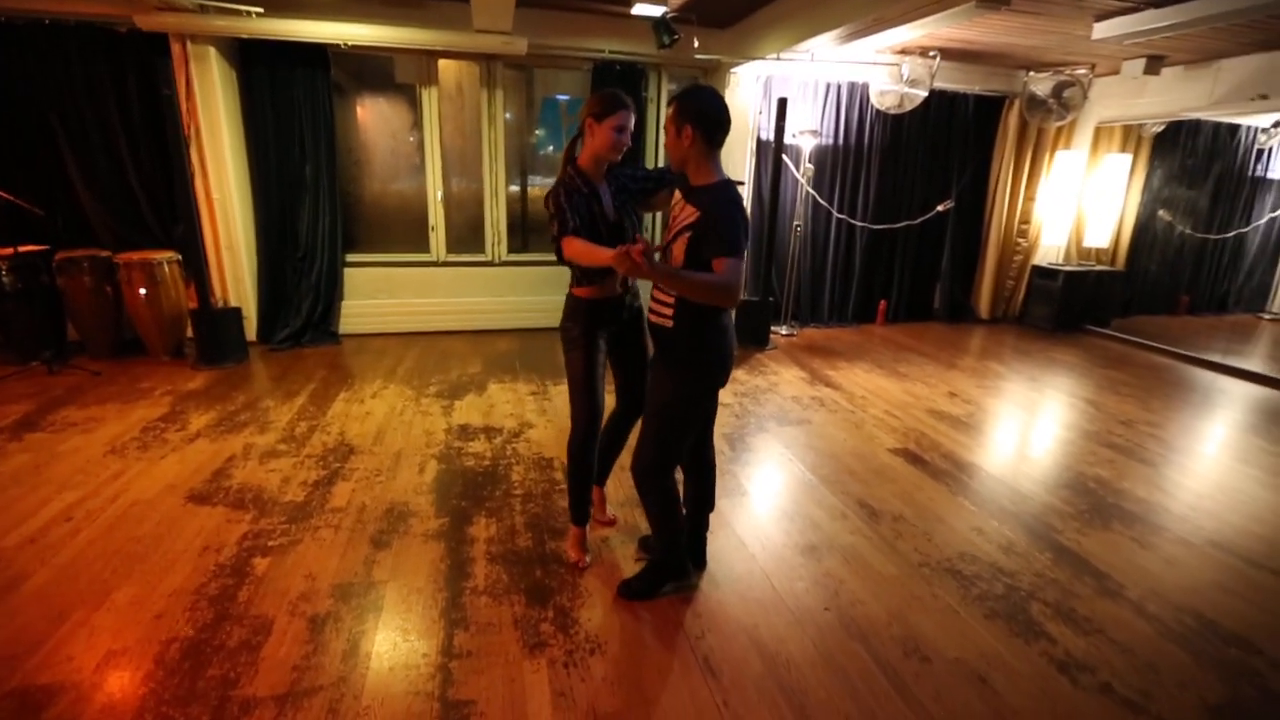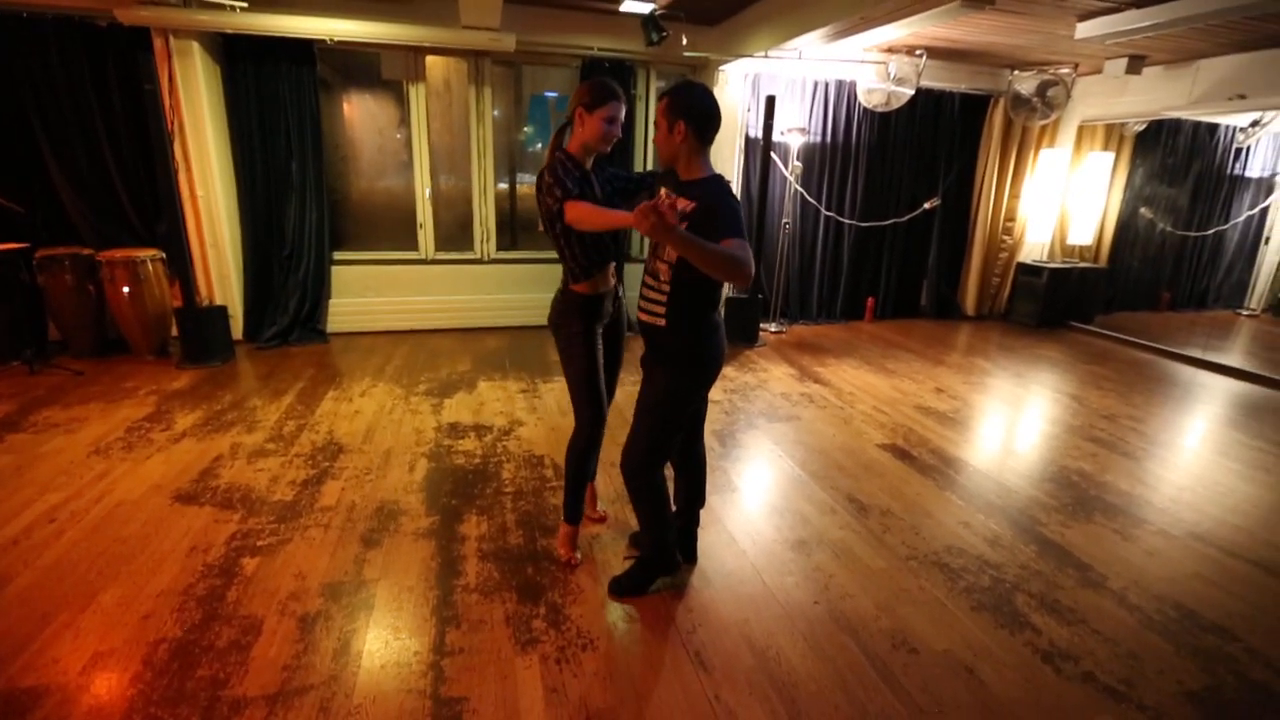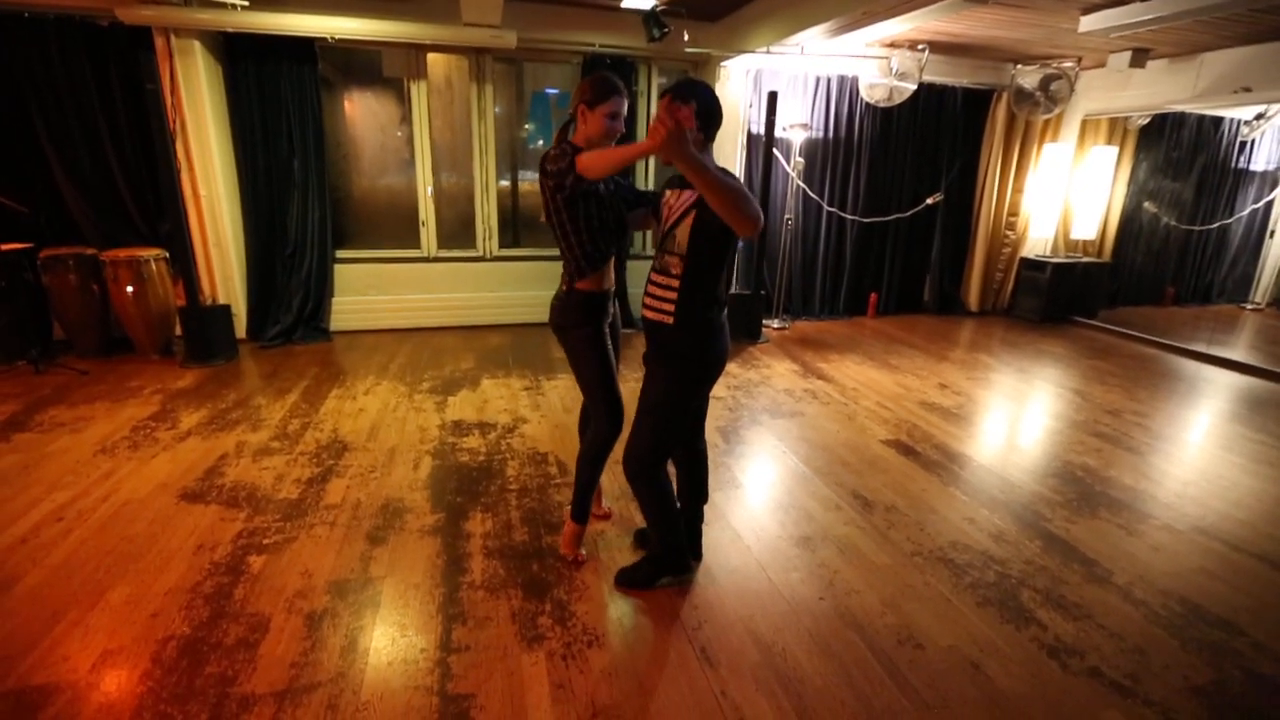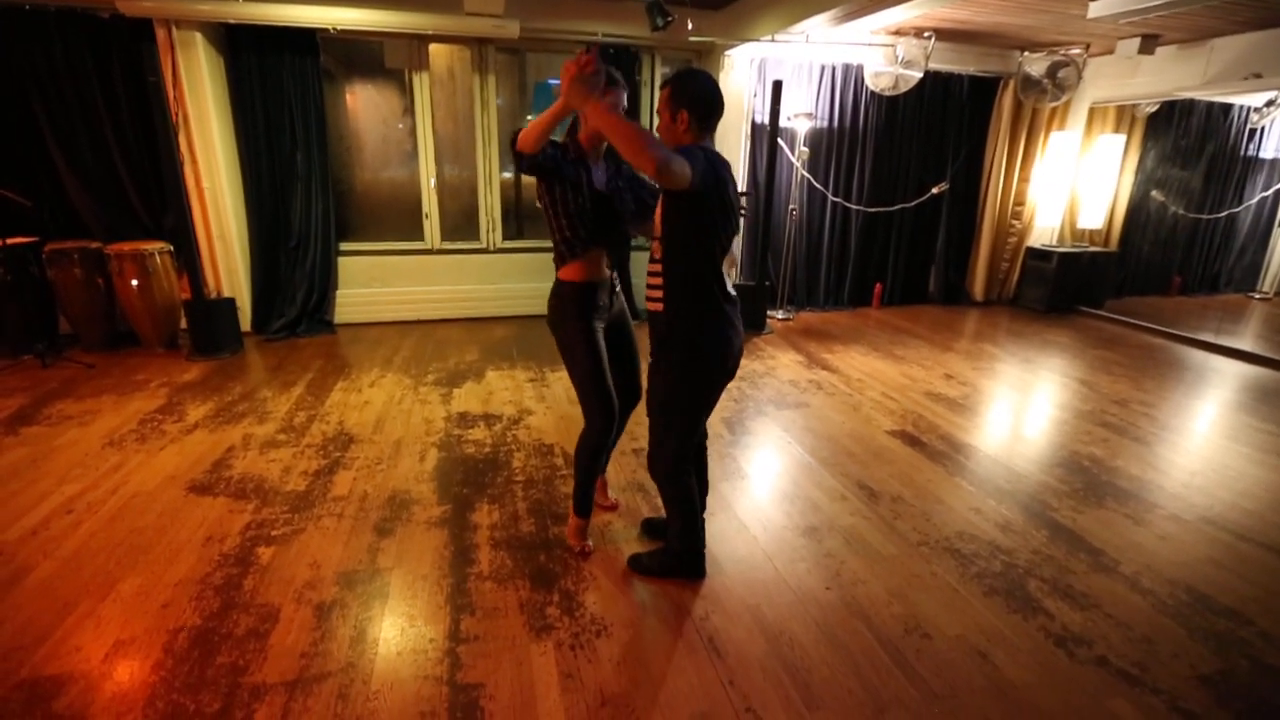
dt=0.4s
person 1, frame 1
left shoulder: (721, 208)
right shoulder: (690, 189)
left elbow: (729, 289)
left wrist: (656, 272)
left hip: (692, 355)
right hip: (693, 349)
left knee: (651, 464)
right knee: (695, 450)
left ankle: (671, 560)
right ankle: (690, 543)
person 1, frame 2
left shoulder: (714, 201)
right shoulder: (675, 184)
left elbow: (742, 270)
right elbow: (632, 203)
left wrist: (674, 237)
left hip: (683, 353)
right hip: (682, 347)
left knee: (640, 461)
right knee: (685, 446)
left ankle: (660, 553)
right ankle: (681, 539)
person 1, frame 3
left shoulder: (715, 190)
right shoulder: (678, 186)
left elbow: (751, 221)
left wrist: (682, 156)
left hip: (688, 350)
right hip: (681, 344)
left knee: (642, 458)
right knee: (686, 442)
left ankle: (670, 552)
right ankle: (685, 536)
person 1, frame 4
left shoulder: (698, 166)
right shoulder: (708, 170)
left elbow: (655, 161)
left wrist: (586, 99)
left hip: (695, 342)
right hip: (708, 332)
left knee: (669, 454)
right knee: (686, 436)
left ankle: (686, 553)
right ankle: (686, 524)
person 2, frame 1
left shoulder: (624, 180)
right shoulder: (564, 193)
left elbow: (672, 184)
right elbow: (569, 245)
right wrist: (613, 257)
left hip: (629, 308)
right hip: (587, 316)
left knee: (632, 405)
right knee: (587, 421)
left ankle: (597, 485)
right ankle: (578, 526)
person 2, frame 2
left shoulder: (601, 174)
right shoulder: (555, 174)
left elbow: (647, 184)
right elbow: (575, 213)
right wrist: (634, 219)
left hip: (612, 302)
right hip: (578, 311)
left knee: (603, 406)
right knee: (590, 417)
left ankle: (587, 486)
right ankle: (569, 524)
person 2, frame 3
left shoulder: (605, 176)
right shoulder: (559, 162)
left elbow: (642, 207)
right elbow: (583, 168)
right wrist: (649, 146)
left hip: (604, 303)
right hip: (580, 309)
left knee: (599, 403)
right knee: (609, 417)
left ankle: (590, 488)
right ankle: (574, 524)
person 2, frame 4
left shoulder: (619, 171)
right shoulder: (558, 160)
left elbow: (659, 208)
right elbow: (523, 149)
right wrist: (567, 100)
left hip: (613, 295)
right hip: (575, 303)
left knee: (629, 394)
right knee: (602, 414)
left ankle: (597, 476)
right ankle: (578, 516)
